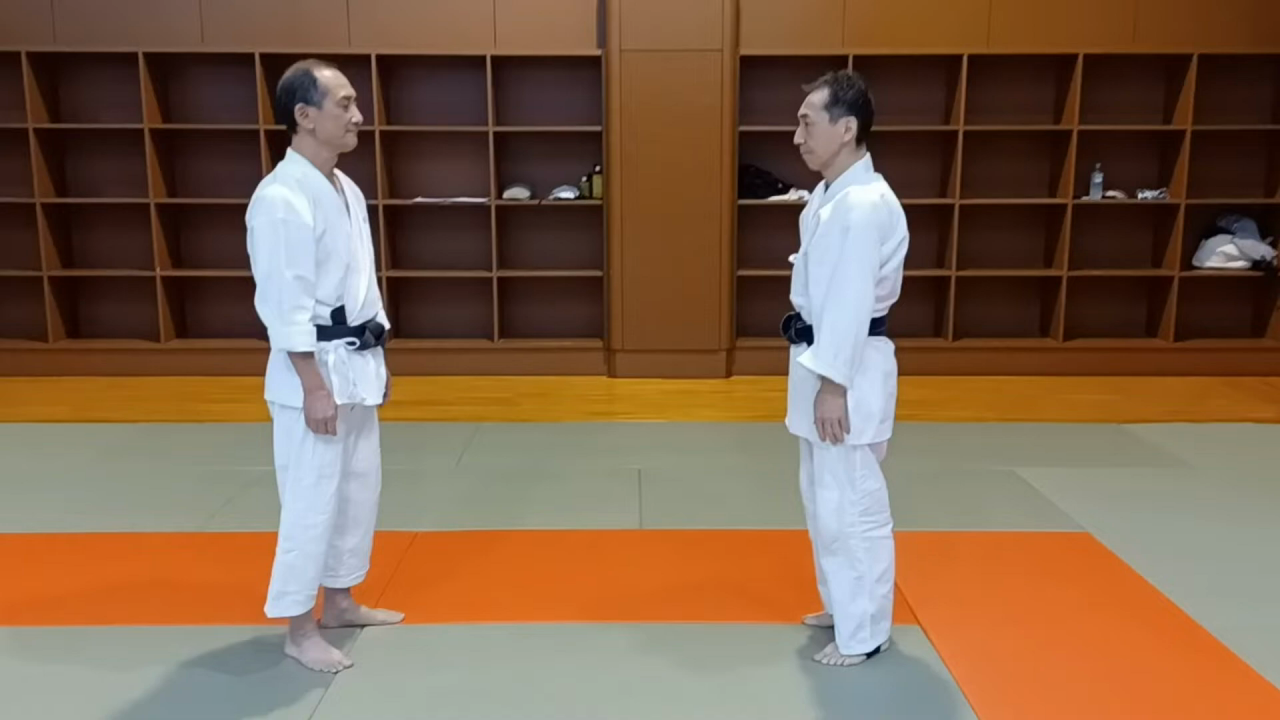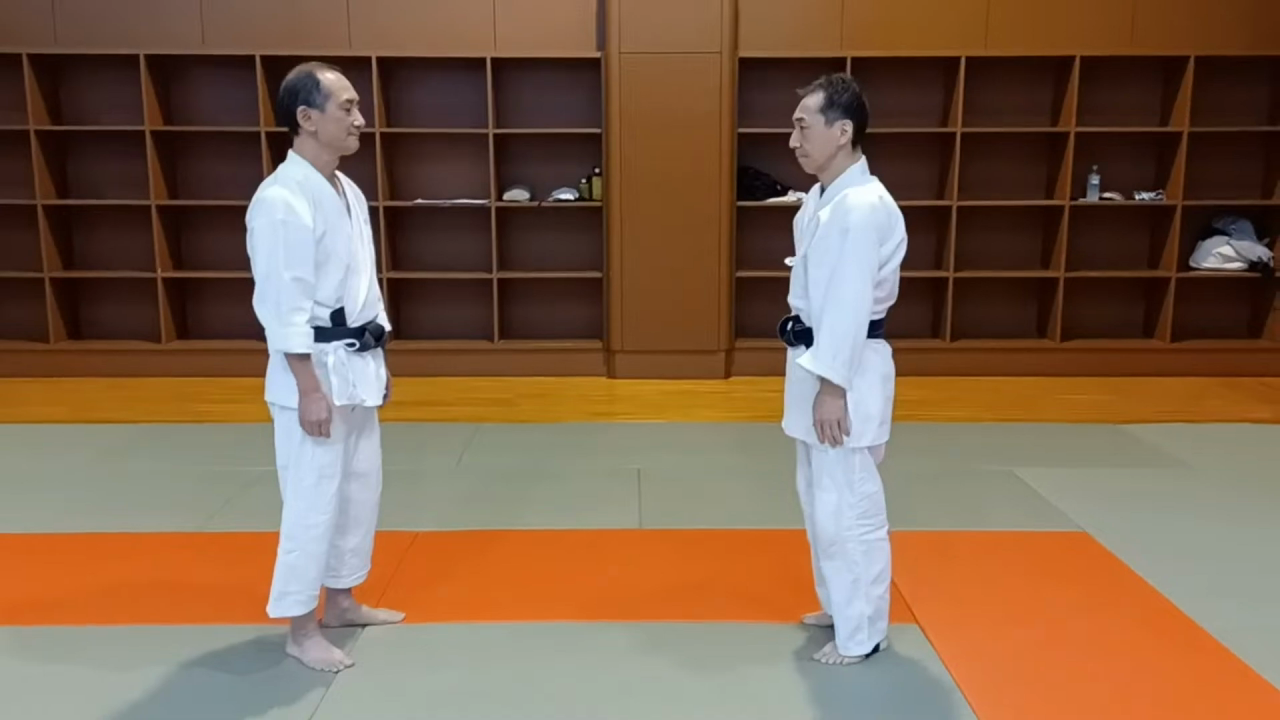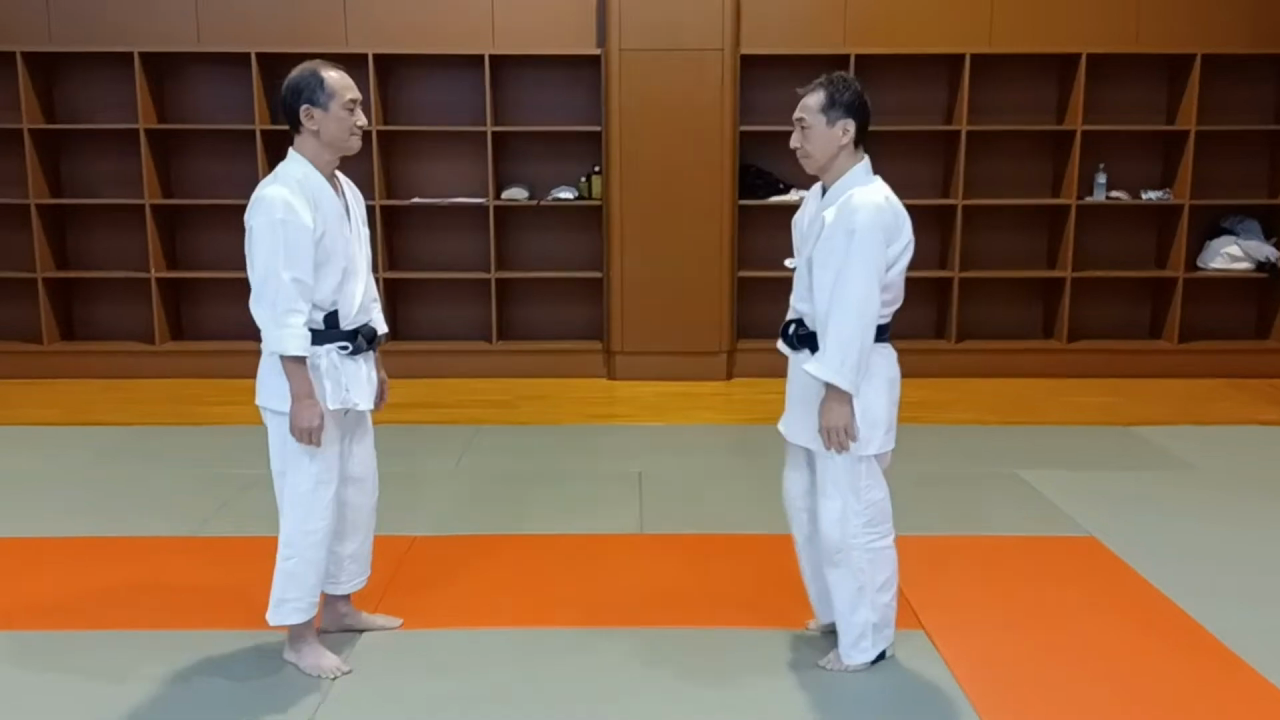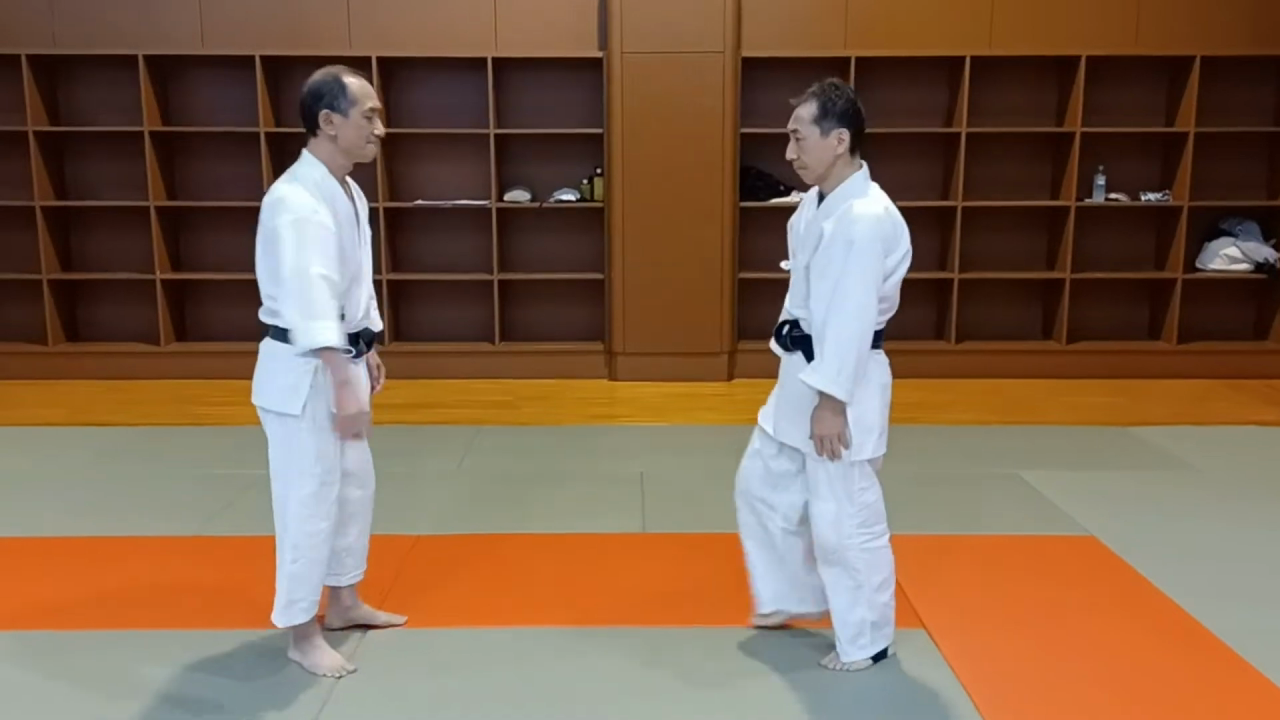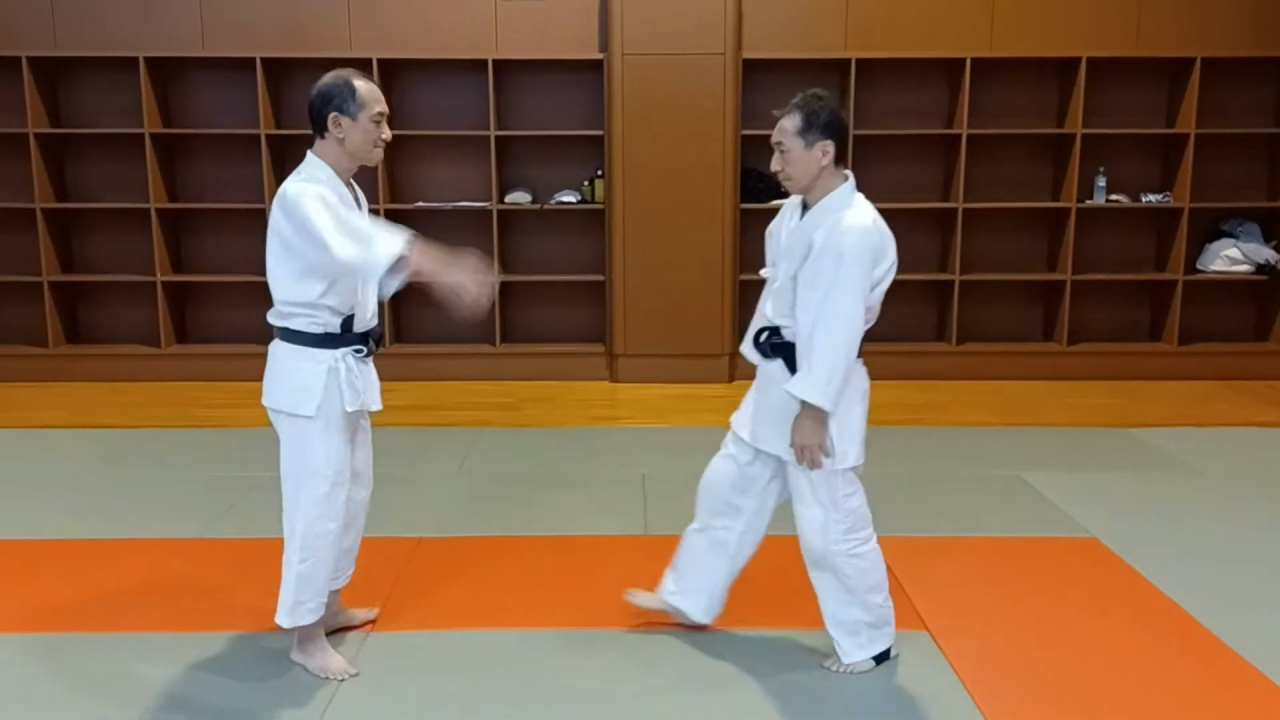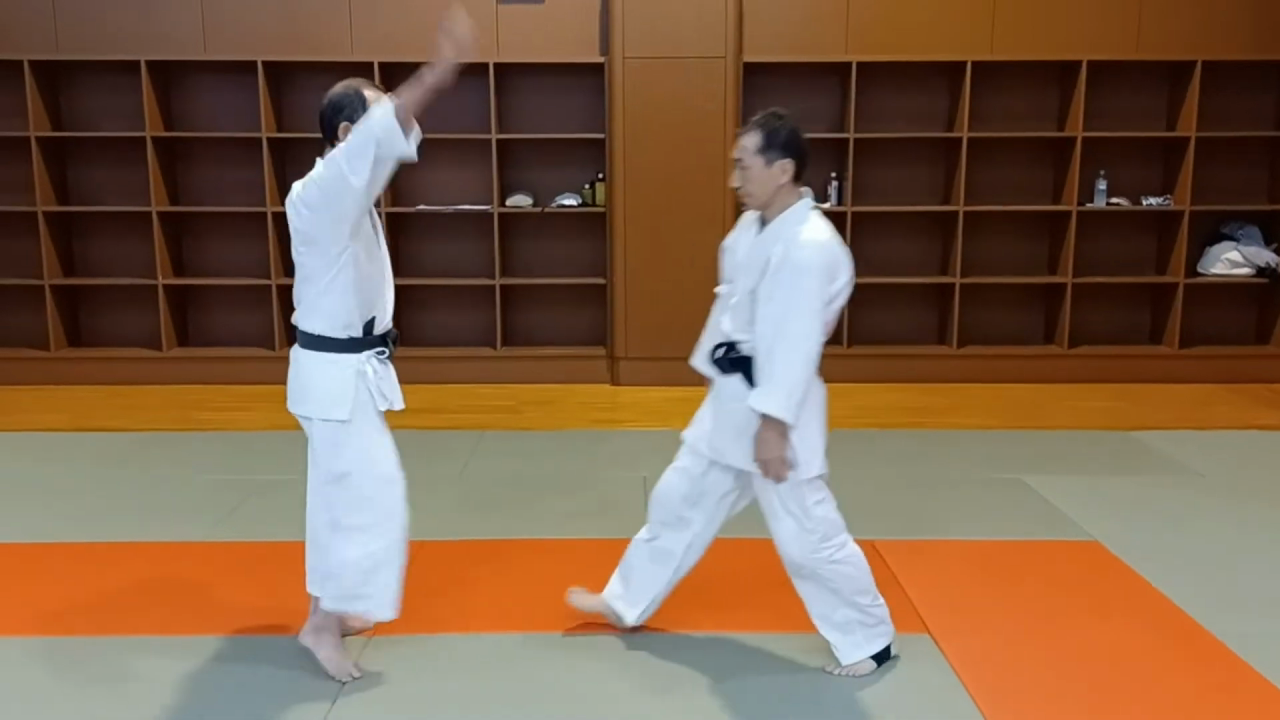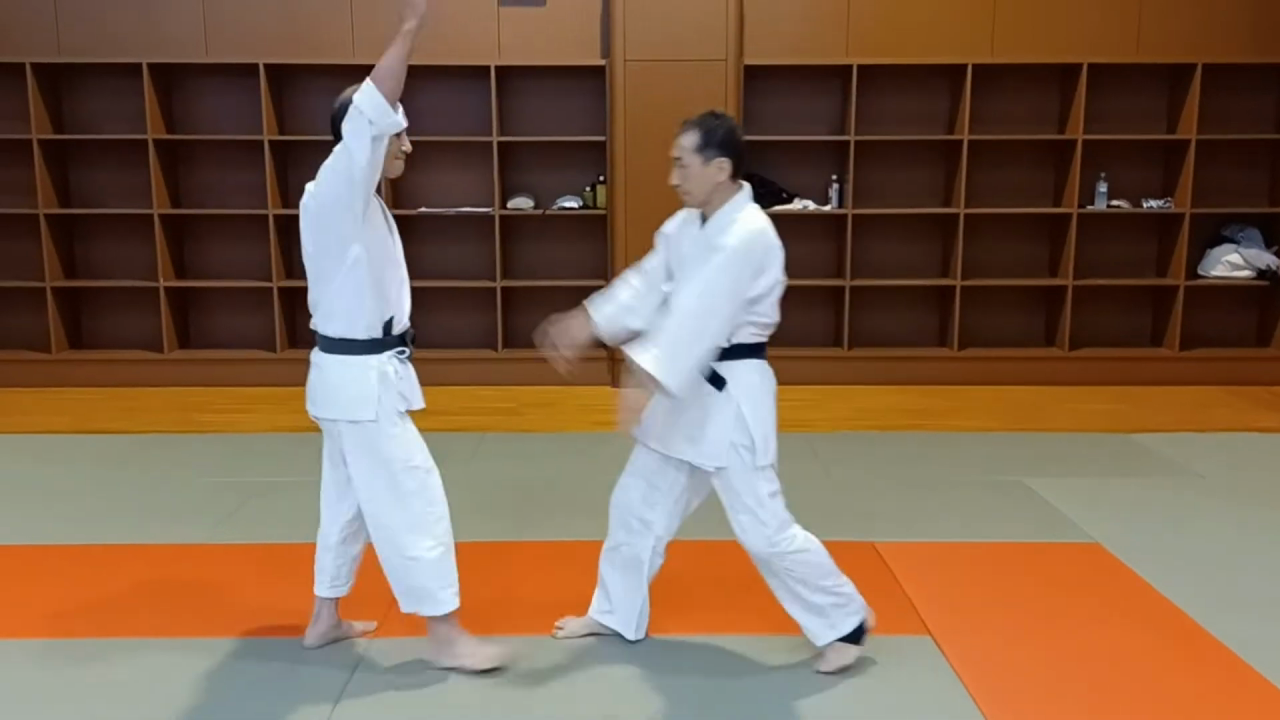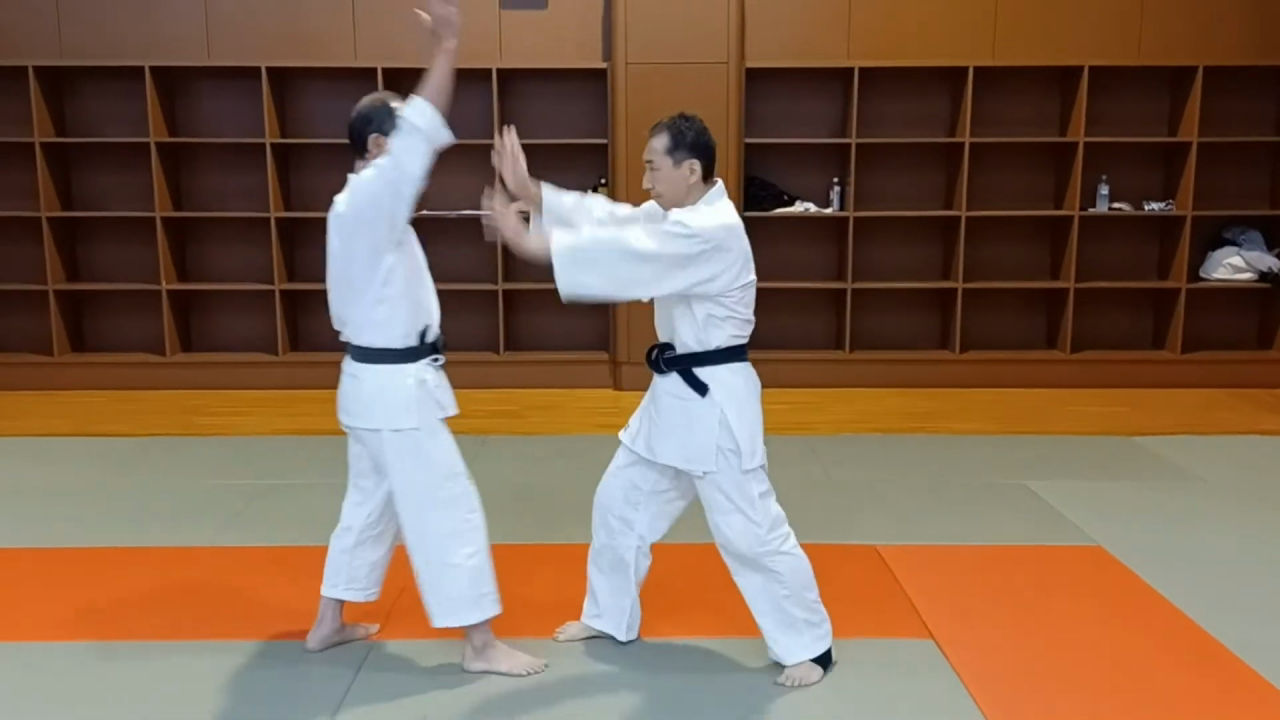
dt=0.2s
person 1, frame 1
left shoulder: (345, 189)
right shoulder: (281, 198)
right elbow: (284, 304)
left wrist: (375, 358)
right wrist: (315, 387)
left hip: (355, 363)
right hip: (314, 370)
left knee: (358, 486)
right knee: (312, 498)
left ankle: (339, 601)
right ankle: (299, 628)
person 1, frame 2
left shoulder: (347, 191)
right shoulder: (281, 200)
right elbow: (282, 305)
left wrist: (377, 358)
right wrist: (310, 389)
left hip: (356, 364)
right hip: (315, 370)
left knee: (359, 487)
right knee: (314, 498)
left ankle: (340, 601)
right ankle: (301, 627)
person 1, frame 3
left shoulder: (346, 191)
right shoulder: (281, 199)
right elbow: (278, 306)
left wrist: (373, 361)
right wrist: (303, 396)
left hip: (347, 366)
right hip: (306, 373)
left knee: (356, 490)
right knee: (310, 504)
left ankle: (338, 606)
right ankle: (299, 634)
person 1, frame 4
left shoulder: (347, 192)
right shoulder: (295, 199)
right elbow: (308, 302)
left wrist: (370, 359)
right wrist: (344, 387)
left hip: (337, 368)
right hip: (300, 375)
left knee: (352, 486)
right knee: (308, 502)
left ankle: (342, 601)
right ankle: (302, 631)
person 1, frame 5
left shoulder: (342, 191)
right shoulder: (303, 196)
left elbow: (372, 242)
right elbow: (362, 251)
left wrist: (443, 266)
right wrist: (441, 271)
left hip: (340, 366)
right hip: (311, 373)
left knee: (350, 489)
right knee: (318, 503)
left ankle: (326, 604)
right ankle: (305, 635)
person 1, frame 6
left shoulder: (348, 196)
right shoulder: (318, 195)
right elbow: (372, 141)
right wrist: (440, 69)
left hip: (348, 367)
right hip: (336, 375)
left knee: (341, 497)
right knee: (375, 497)
left ankle: (330, 613)
right ankle: (329, 625)
person 1, frame 7
left shoulder: (353, 200)
right shoulder: (332, 194)
right elbow: (366, 117)
left hip: (353, 371)
right hip: (359, 377)
left knee: (350, 500)
right knee: (410, 499)
left ankle: (326, 620)
right ankle: (445, 635)
person 1, frame 8
left shoulder: (356, 206)
right shoulder: (369, 203)
right elbow: (424, 129)
left hip: (370, 378)
right hip: (396, 387)
left knee: (369, 501)
right knee: (447, 507)
left ankle: (329, 621)
right ankle: (479, 643)
person 2, frame 1
left shoulder: (864, 205)
right shoulder: (832, 194)
left elbow: (850, 304)
left wrist: (832, 387)
left hip: (849, 369)
right hip: (825, 360)
left knee: (851, 506)
right knee: (824, 499)
left ankle: (863, 633)
right ankle: (846, 606)
person 2, frame 2
left shoulder: (863, 208)
right shoulder: (823, 198)
left elbow: (848, 306)
left wrist: (832, 388)
left hip: (847, 371)
right hip: (818, 362)
left knee: (846, 510)
right knee: (822, 501)
left ankle: (861, 633)
right ankle: (843, 606)
person 2, frame 3
left shoulder: (869, 208)
right shoulder: (820, 199)
left elbow: (854, 309)
left wrist: (837, 393)
left hip: (852, 377)
right hip: (816, 369)
left knee: (849, 518)
right knee: (808, 502)
left ankle: (865, 641)
right ankle: (841, 609)
person 2, frame 4
left shoulder: (869, 217)
right shoulder: (814, 204)
left elbow: (848, 317)
left wrist: (830, 402)
right wrist: (788, 360)
left hip: (844, 383)
right hip: (801, 373)
left knee: (845, 520)
right knee: (761, 486)
left ankle: (866, 640)
right ankle: (796, 598)
person 2, frame 5
left shoulder: (856, 230)
right shoulder: (794, 213)
left elbow: (836, 330)
left wrist: (812, 412)
right wrist: (759, 358)
left hip: (821, 392)
right hip: (778, 382)
left knee: (832, 527)
right knee: (728, 491)
left ankle: (870, 642)
right ankle: (689, 598)
person 2, frame 6
left shoulder: (811, 246)
right shoulder: (751, 230)
left elbow: (792, 341)
left wrist: (777, 425)
right wrist: (719, 386)
left hip: (779, 403)
right hip: (734, 395)
left knee: (808, 535)
right knee: (680, 501)
left ankle: (870, 642)
right ankle: (625, 602)
person 2, frame 7
left shoulder: (747, 235)
right shoulder: (688, 223)
left elbow: (698, 312)
right elbow: (648, 281)
left wrist: (646, 378)
right wrist: (587, 324)
left hip: (731, 395)
right hip: (688, 388)
left knee: (763, 529)
right knee: (638, 505)
left ankle: (845, 624)
right ankle: (615, 614)
person 2, frame 8
left shoulder: (712, 231)
right shoulder: (674, 216)
left elbow: (621, 254)
right elbow: (602, 217)
left wrist: (534, 241)
right wrist: (530, 194)
left hip: (716, 398)
right hip: (674, 391)
left knee: (752, 531)
right knee: (622, 503)
left ankle: (810, 645)
right ankle: (609, 618)
